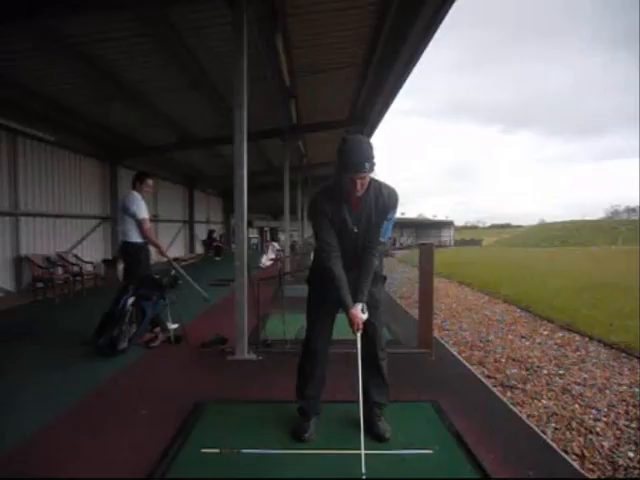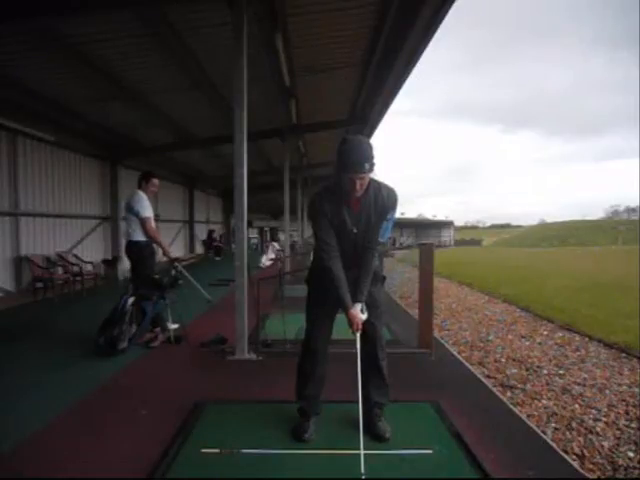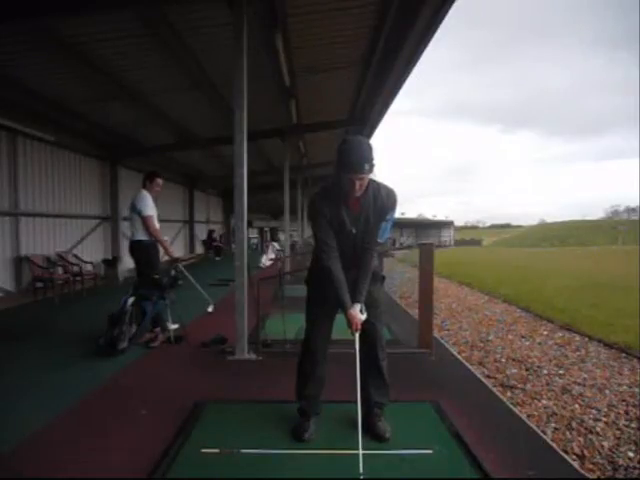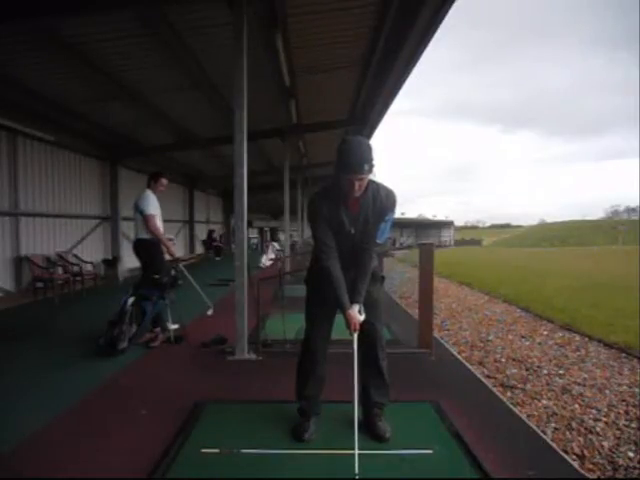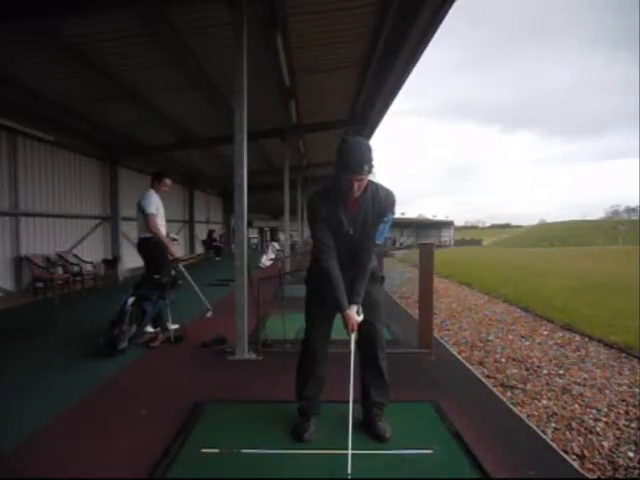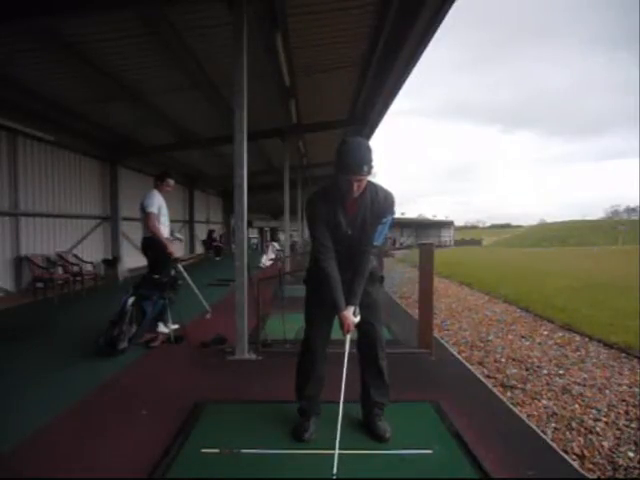
dt=0.5s
person 1, frame 1
left shoulder: (386, 197)
right shoulder: (322, 201)
left elbow: (371, 250)
right elbow: (330, 255)
left wrist: (360, 299)
right wrist: (348, 305)
left hip: (367, 276)
right hip: (328, 276)
left knee: (374, 343)
right knee: (316, 343)
left ankle: (375, 411)
right ankle: (308, 412)
person 1, frame 2
left shoulder: (386, 197)
right shoulder: (321, 201)
left elbow: (371, 250)
right elbow: (329, 255)
left wrist: (359, 299)
right wrist: (347, 305)
left hip: (366, 275)
right hip: (327, 276)
left knee: (374, 342)
right knee: (315, 343)
left ankle: (374, 411)
right ankle: (308, 412)
person 1, frame 3
left shoulder: (385, 198)
right shoulder: (321, 201)
left elbow: (369, 250)
right elbow: (328, 255)
left wrist: (358, 299)
right wrist: (346, 305)
left hip: (366, 275)
right hip: (326, 276)
left knee: (374, 341)
right knee: (315, 342)
left ankle: (374, 411)
right ankle: (308, 412)
person 1, frame 4
left shoulder: (384, 198)
right shoulder: (320, 202)
left elbow: (368, 251)
right elbow: (327, 255)
left wrist: (357, 300)
right wrist: (345, 305)
left hip: (365, 274)
right hip: (325, 276)
left knee: (373, 340)
right knee: (315, 342)
left ankle: (374, 412)
right ankle: (308, 412)
person 1, frame 5
left shoulder: (383, 199)
right shoulder: (319, 201)
left elbow: (367, 251)
right elbow: (326, 256)
left wrist: (356, 300)
right wrist: (343, 305)
left hip: (364, 275)
right hip: (325, 276)
left knee: (373, 340)
right knee: (315, 342)
left ankle: (374, 411)
right ankle: (308, 412)
person 1, frame 6
left shoulder: (383, 200)
right shoulder: (318, 202)
left elbow: (366, 253)
right elbow: (325, 256)
left wrist: (353, 302)
right wrist: (340, 307)
left hip: (364, 276)
right hip: (324, 276)
left knee: (373, 341)
right knee: (314, 342)
left ankle: (374, 412)
right ankle: (308, 412)
person 2, frame 1
left shoulder: (127, 199)
right shoulder: (137, 200)
right elbow: (145, 230)
right wrist: (160, 247)
left hip: (129, 246)
right hip: (137, 248)
left knee: (137, 287)
right knee: (137, 288)
person 2, frame 2
left shoulder: (133, 198)
right shoulder: (141, 199)
right elbow: (149, 229)
right wrist: (164, 247)
left hip: (135, 245)
right hip: (141, 247)
left knee: (142, 286)
right knee: (146, 287)
person 2, frame 3
left shoulder: (140, 198)
right shoulder: (145, 198)
right elbow: (150, 228)
left wrist: (161, 242)
right wrist: (166, 246)
left hip: (140, 244)
right hip: (145, 245)
left knee: (146, 286)
right knee: (151, 286)
left ankle: (156, 327)
right ankle: (158, 328)
person 2, frame 4
left shoulder: (148, 198)
right shoulder: (148, 197)
right elbow: (151, 226)
left wrist: (164, 241)
right wrist: (167, 245)
left hip: (147, 244)
right hip: (148, 245)
left knee: (151, 285)
right knee: (156, 284)
left ankle: (156, 326)
right ankle: (159, 328)
person 2, frame 5
left shoulder: (153, 198)
right shoulder: (150, 197)
right elbow: (151, 226)
left wrist: (166, 239)
right wrist: (167, 244)
left hip: (153, 243)
right hip: (152, 243)
left ankle: (157, 325)
right ankle: (159, 327)
person 2, frame 6
left shoulder: (158, 198)
right shoulder: (153, 197)
right elbow: (151, 225)
left wrist: (170, 236)
right wrist: (166, 243)
left hip: (158, 243)
right hip: (156, 243)
right knee: (163, 283)
left ankle: (160, 322)
right ankle: (158, 324)
